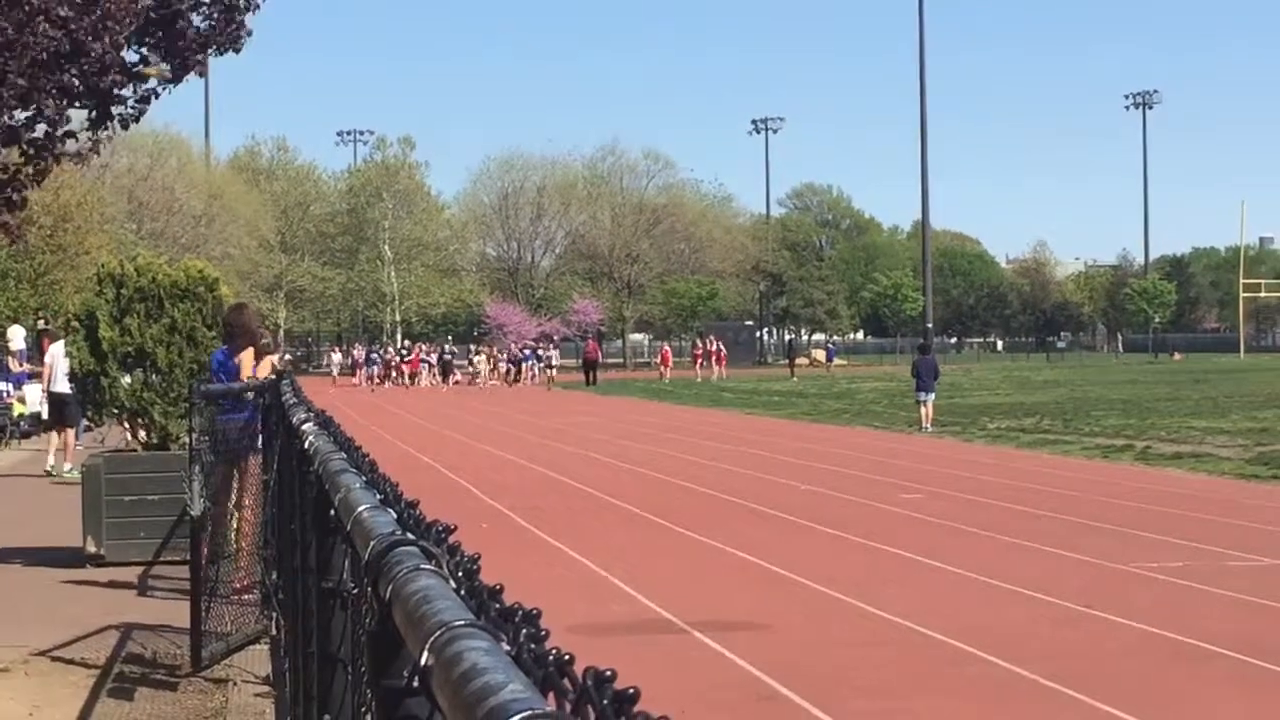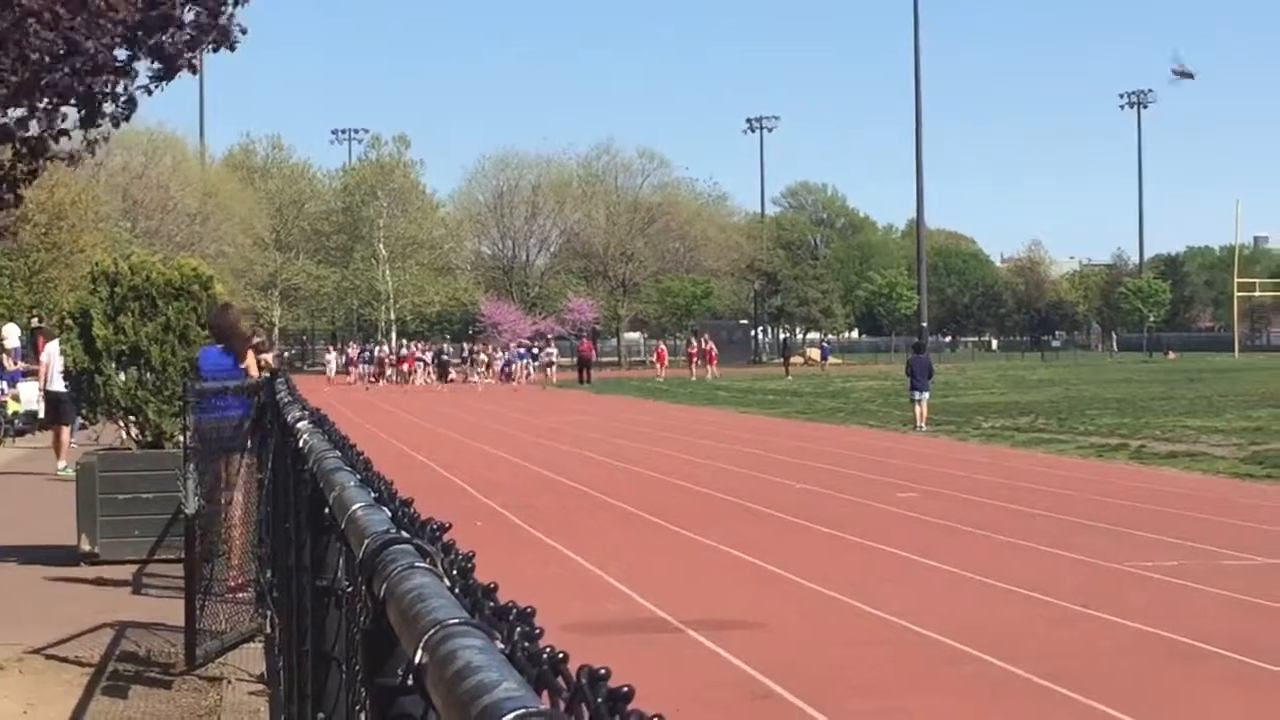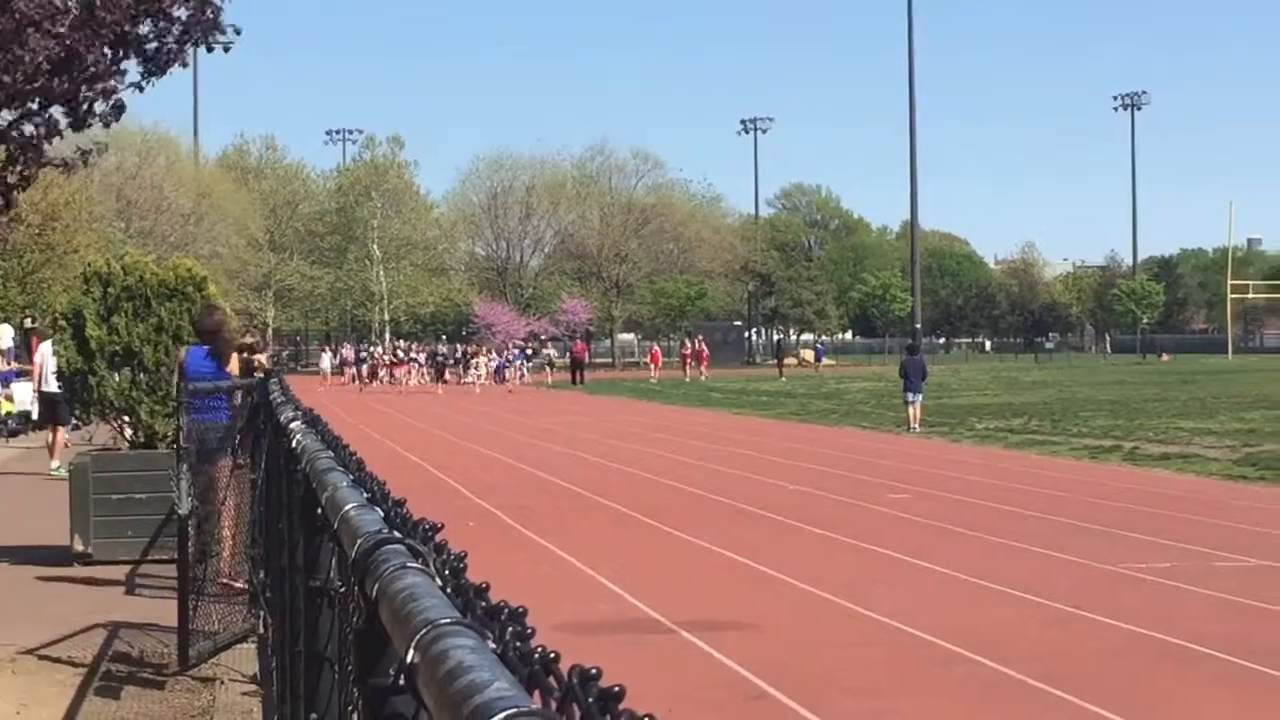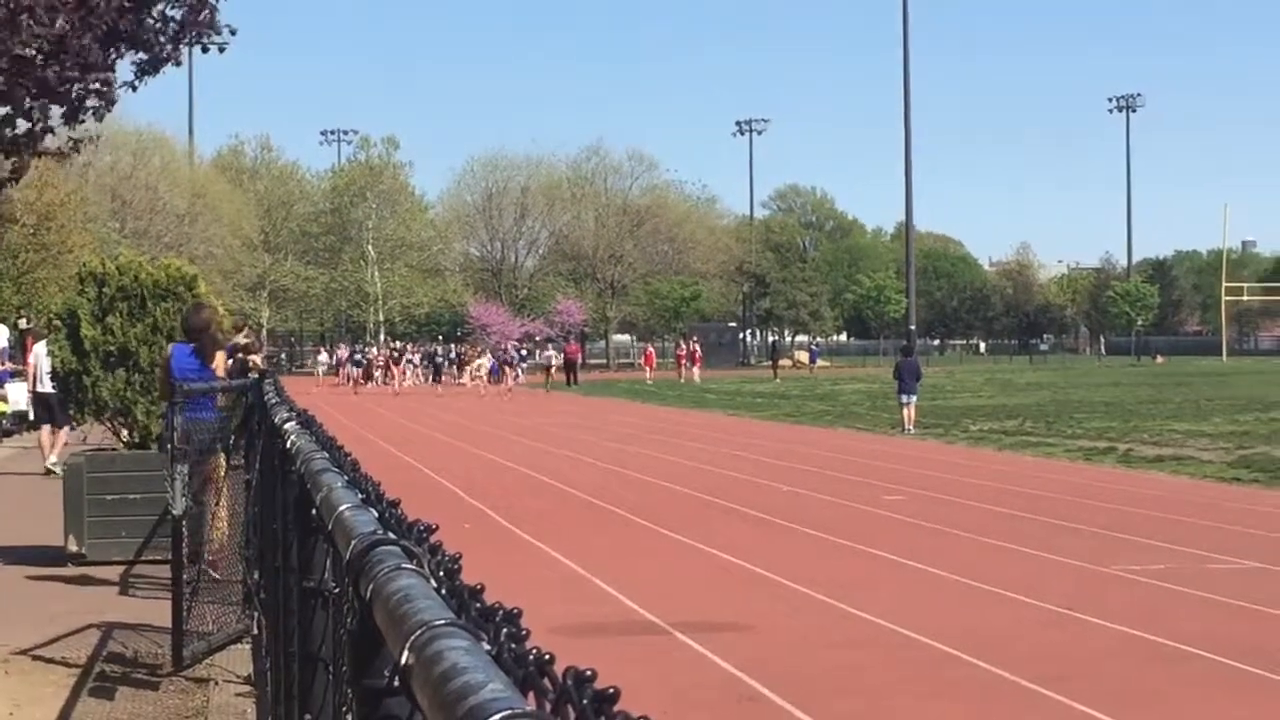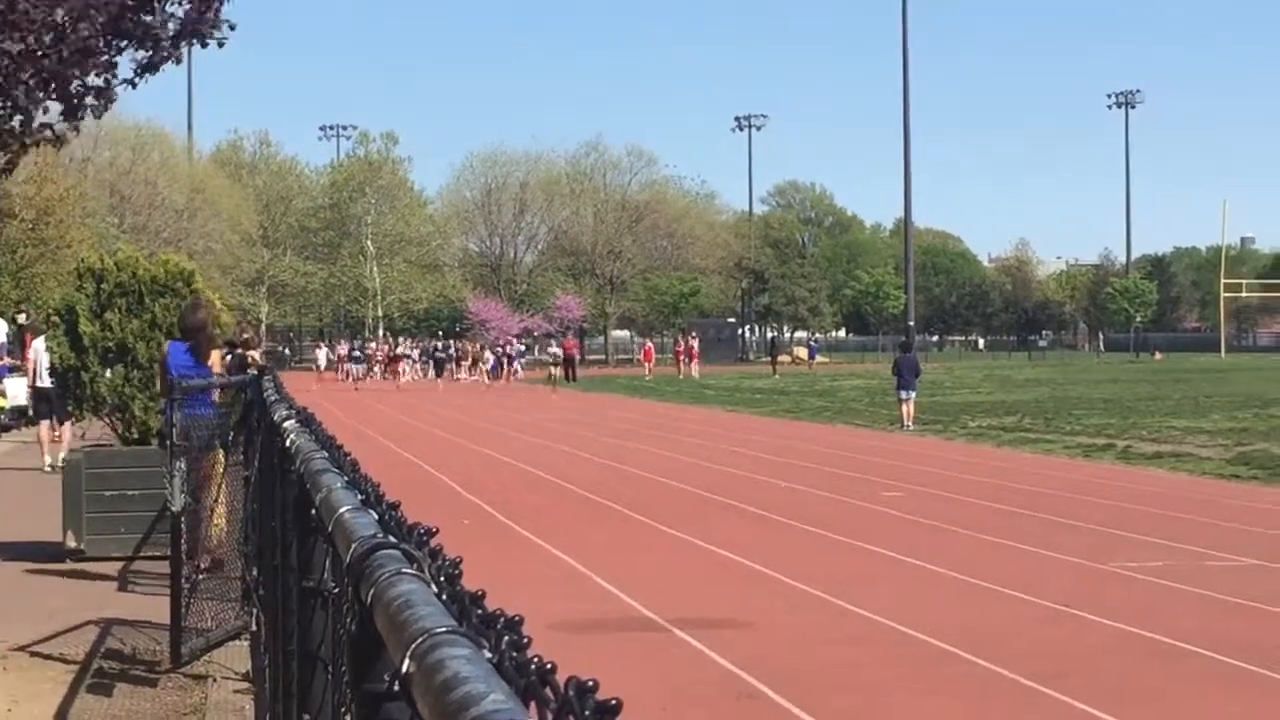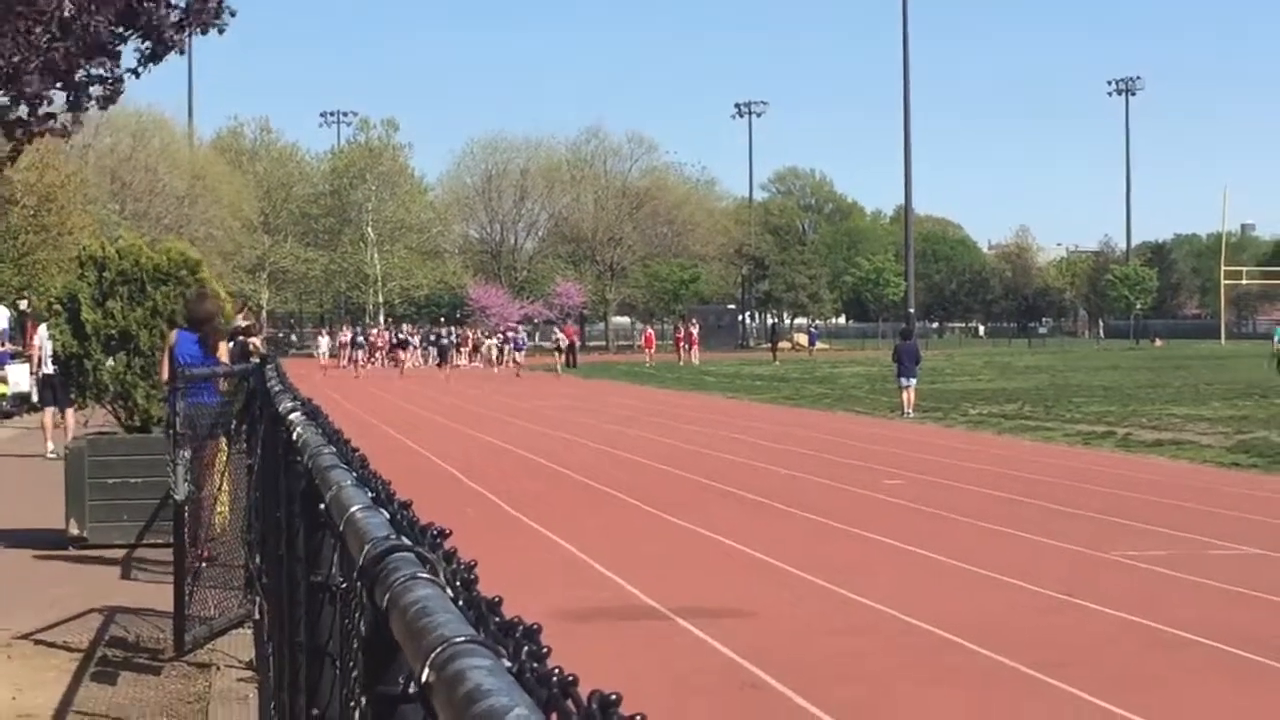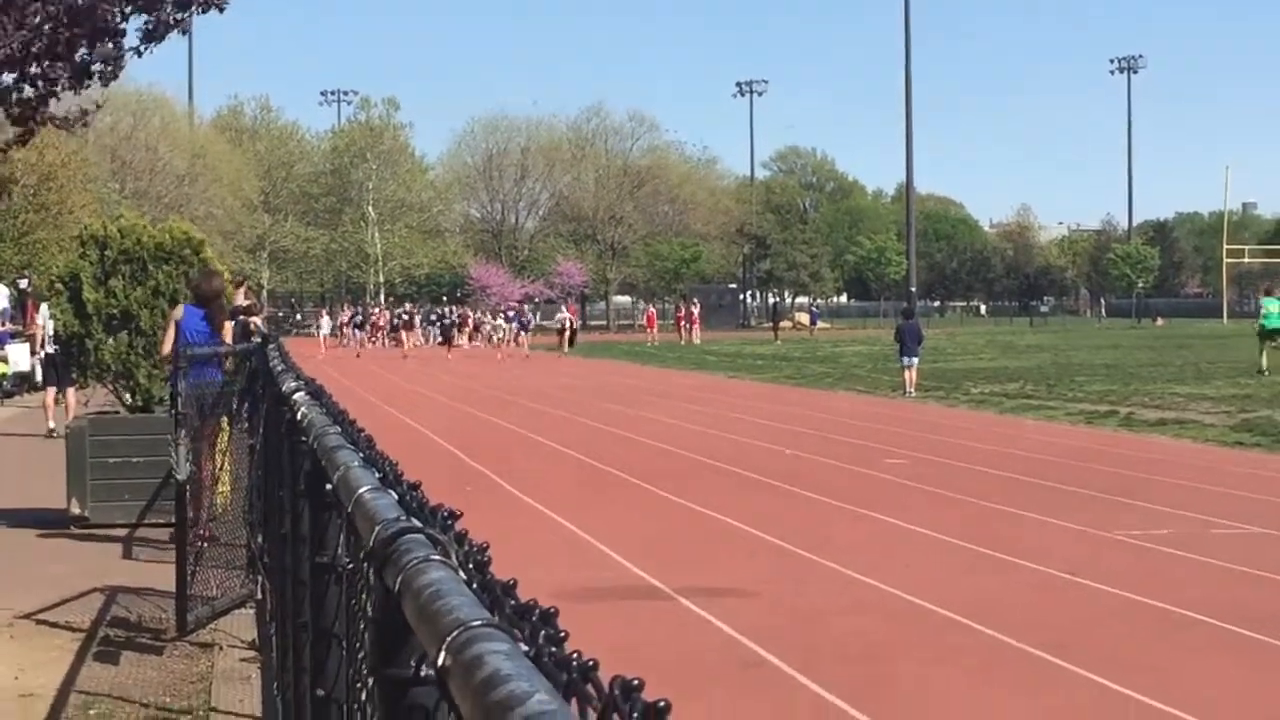
dt=0.2s
person 1, frame 1
left shoulder: (219, 354)
right shoulder: (248, 351)
right wrist: (264, 368)
left hip: (222, 426)
right hip: (246, 427)
left knee: (222, 497)
right knee: (249, 502)
left ankle: (208, 560)
right ankle: (242, 578)
person 1, frame 2
left shoulder: (203, 354)
right shoulder: (245, 353)
left hip: (206, 425)
right hip: (235, 425)
left knee: (214, 495)
right knee: (238, 499)
right ankle: (236, 576)
person 1, frame 3
left shoulder: (186, 354)
right shoulder: (229, 356)
right elbow: (236, 397)
left hip: (192, 427)
right hip: (221, 428)
left knee: (198, 497)
right knee: (227, 498)
right ankle: (228, 569)
person 1, frame 4
left shoulder: (172, 351)
right shoulder: (216, 354)
left elbow: (162, 392)
right elbow: (221, 395)
left hip: (180, 424)
right hip: (209, 425)
right knee: (214, 493)
left ankle: (188, 560)
right ankle: (210, 552)
person 1, frame 5
left shoulder: (168, 349)
right shoulder: (212, 352)
left elbow: (162, 390)
right elbow: (216, 394)
left hip: (177, 421)
right hip: (206, 421)
right knee: (207, 491)
left ankle: (184, 558)
right ankle: (203, 556)
person 1, frame 6
left shoulder: (175, 337)
right shoulder: (218, 343)
left elbow: (165, 378)
right elbow: (224, 383)
left hip: (183, 409)
right hip: (210, 410)
right knee: (205, 479)
left ankle: (187, 542)
right ankle: (199, 545)
person 1, frame 7
left shoulder: (180, 312)
right shoulder: (223, 321)
left elbow: (165, 352)
left hip: (185, 385)
right hip: (213, 387)
right knee: (206, 457)
left ankle: (186, 516)
right ankle: (201, 525)
